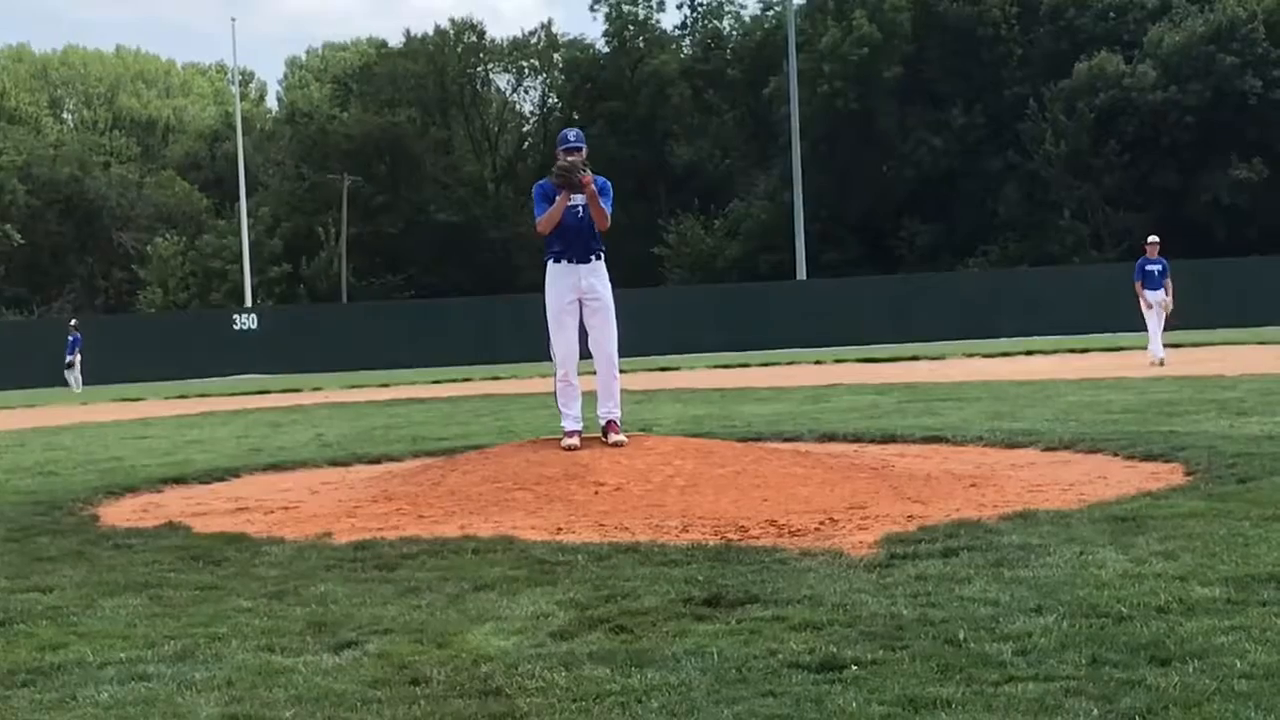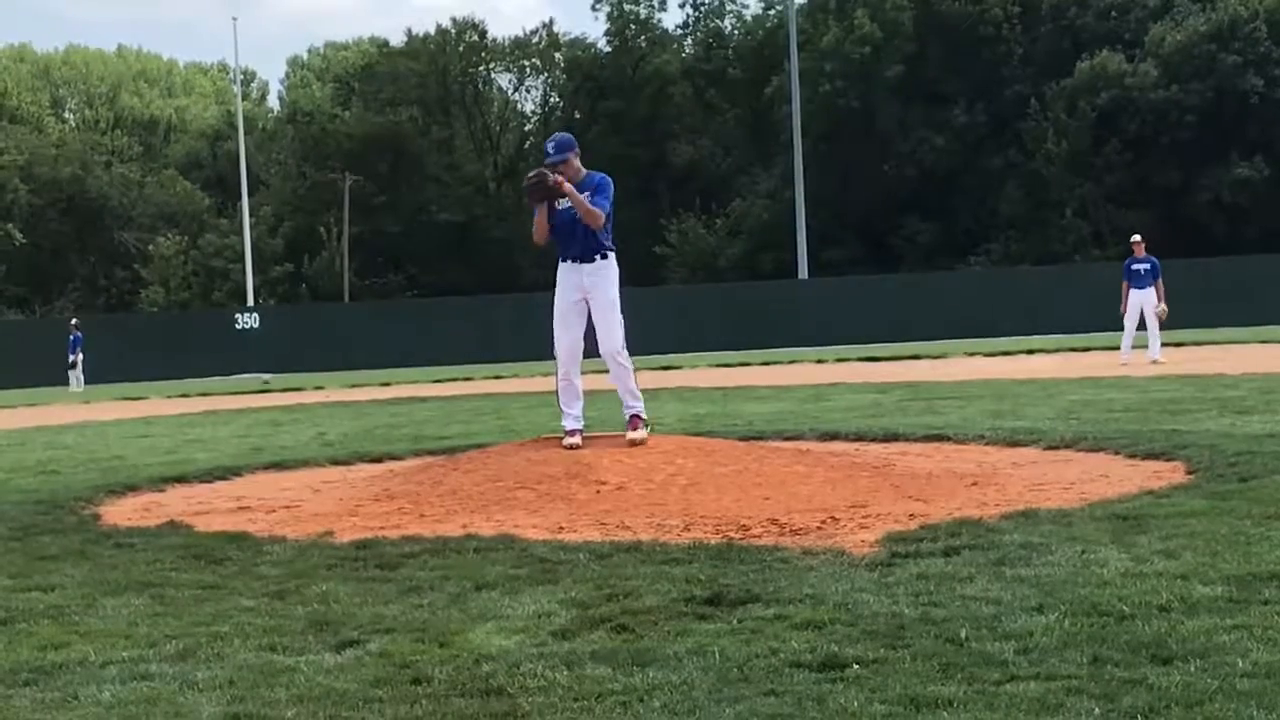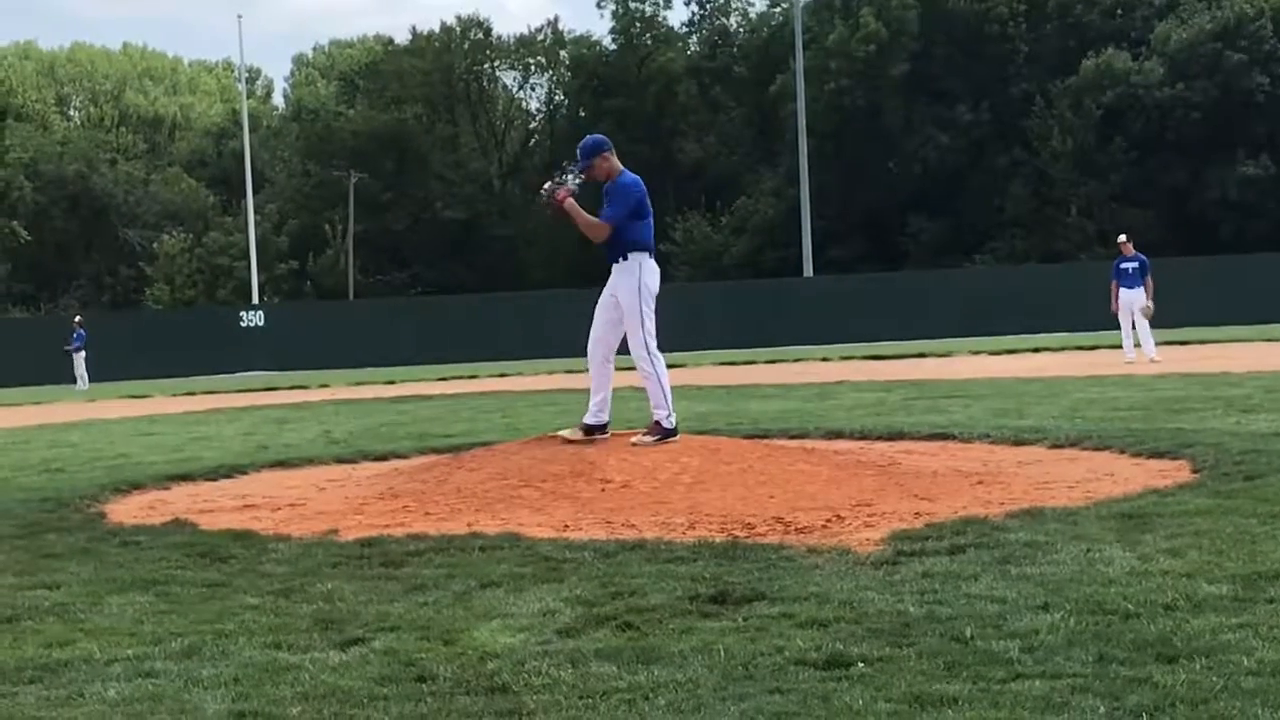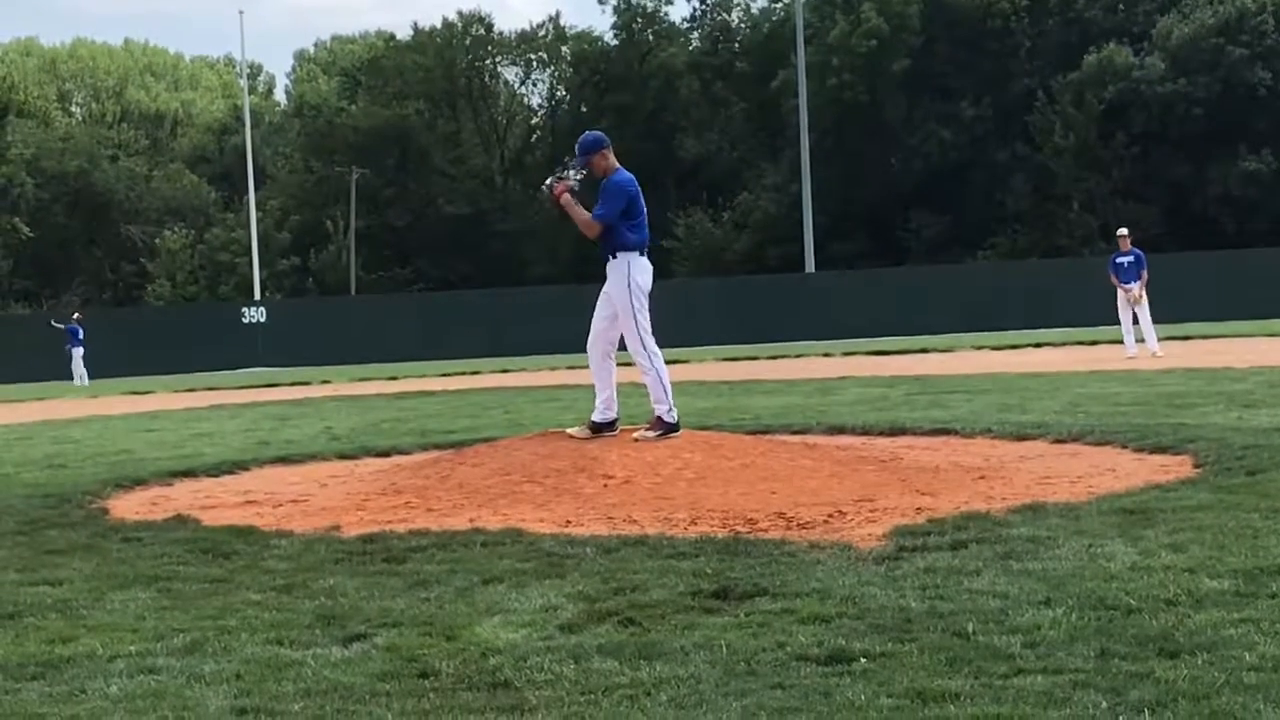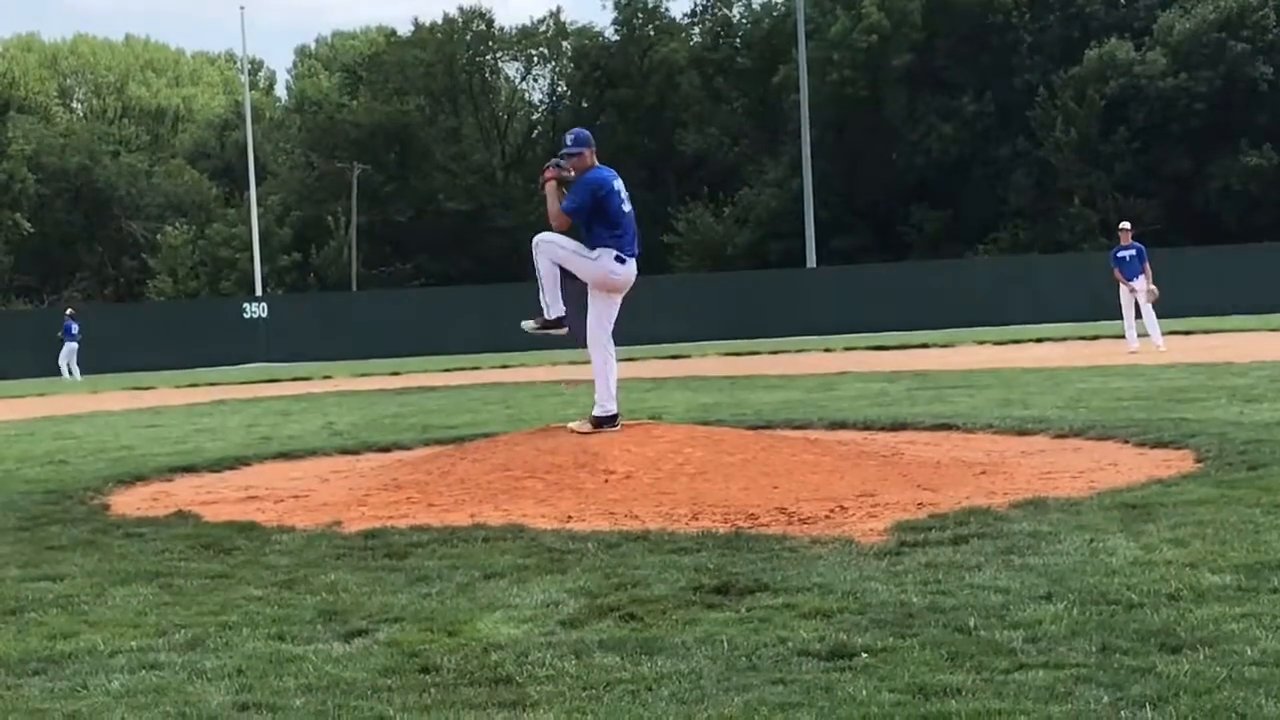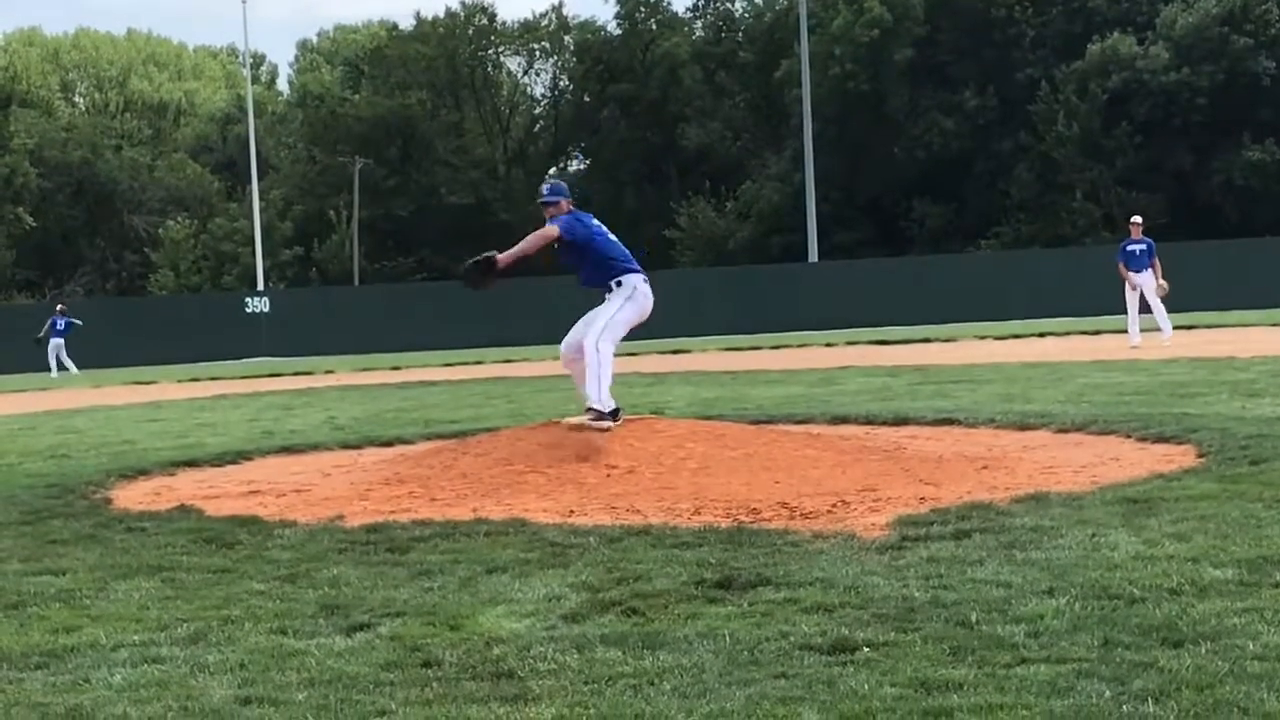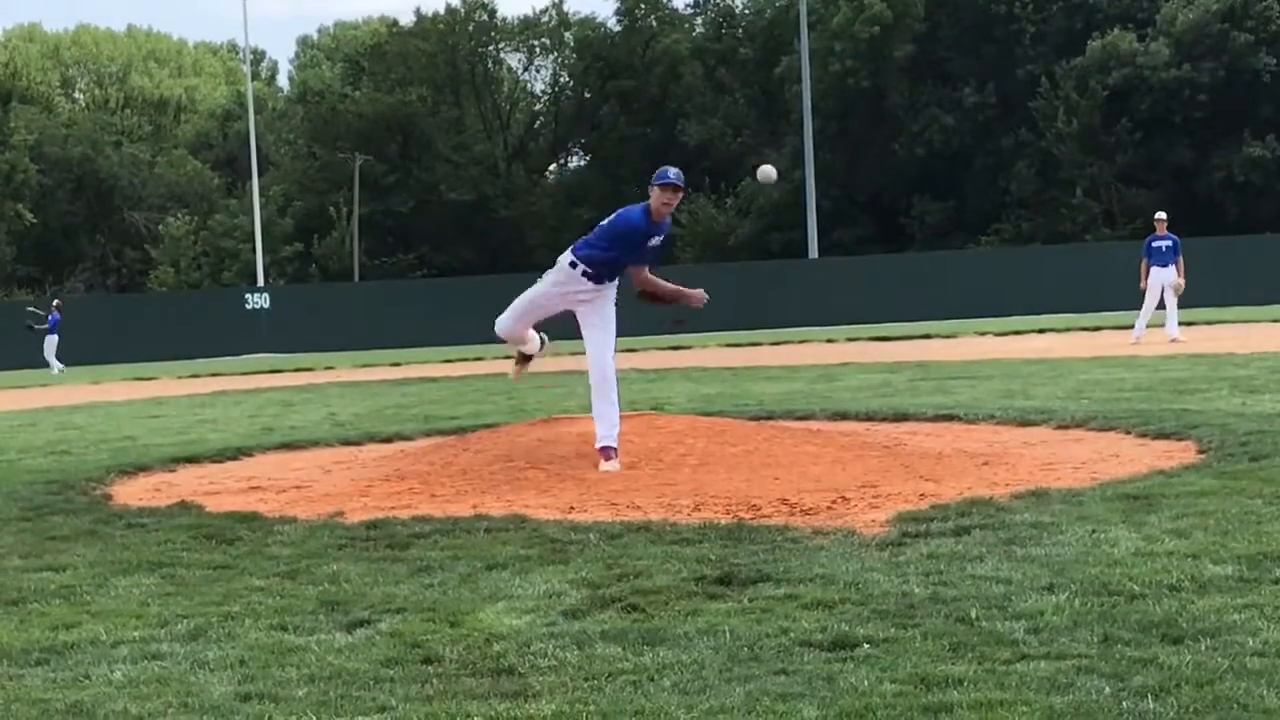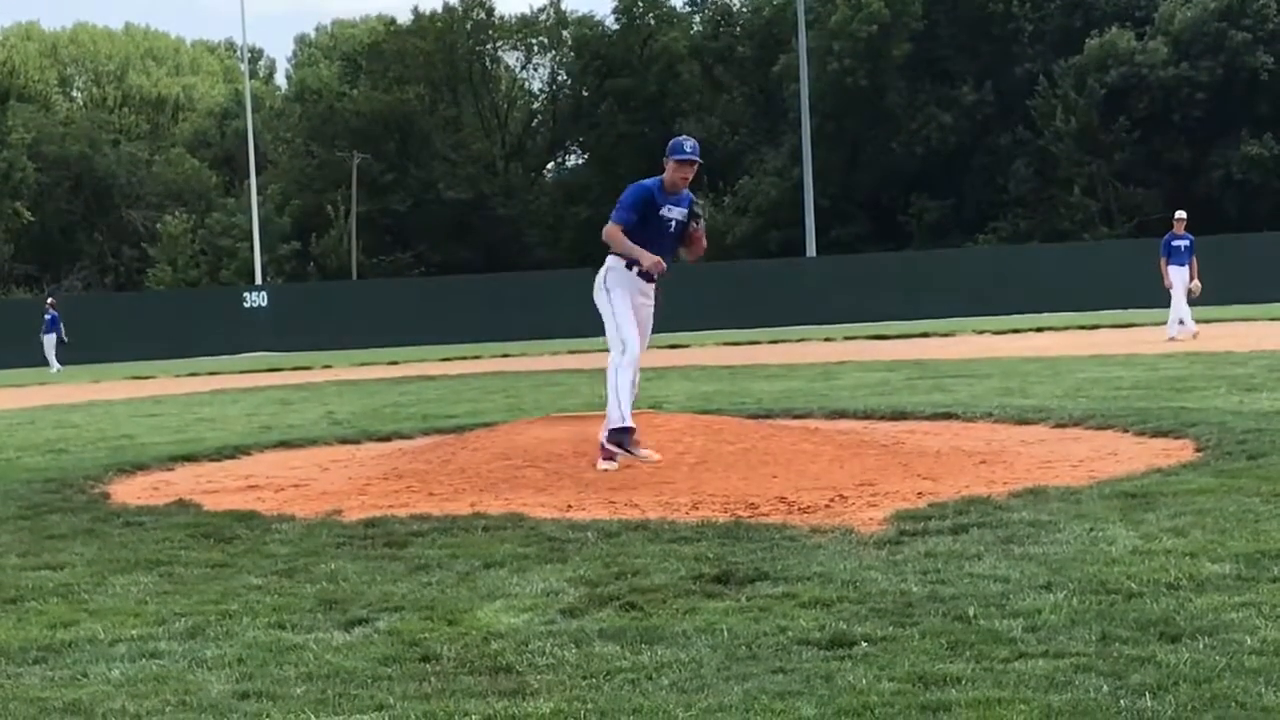
dt=0.5s
person 1, frame 1
left shoulder: (601, 184)
right shoulder: (544, 188)
left elbow: (604, 224)
right elbow: (542, 227)
left wrist: (590, 192)
right wrist: (565, 194)
left hip: (594, 270)
right hip: (559, 273)
left knee: (606, 350)
right knee: (564, 355)
left ankle: (610, 420)
right ankle: (571, 425)
person 1, frame 2
left shoulder: (600, 182)
left elbow: (596, 220)
right elbow: (540, 238)
left wrist: (570, 192)
right wrist: (541, 203)
left hip: (601, 269)
right hip: (568, 272)
left knee: (612, 346)
right knee: (565, 353)
left ankle: (636, 413)
right ankle: (572, 424)
person 1, frame 3
left shoulder: (628, 184)
right shoulder: (611, 188)
left elbow: (601, 232)
right elbow: (597, 233)
left wrist: (570, 204)
right wrist: (568, 207)
left hip: (636, 269)
right hip: (619, 272)
left knee: (643, 349)
right knee: (598, 348)
left ankle: (666, 422)
right ankle: (596, 420)
person 1, frame 4
left shoulder: (618, 184)
right shoulder: (620, 181)
left elbow: (592, 230)
right elbow: (600, 222)
left wrist: (565, 199)
right wrist: (570, 201)
left hip: (628, 267)
right hip: (621, 267)
left knee: (640, 343)
right knee: (599, 345)
left ankle: (667, 417)
right ankle: (605, 418)
person 1, frame 5
left shoulder: (591, 181)
right shoulder: (609, 176)
left elbow: (559, 223)
right elbow: (581, 208)
left wrist: (550, 185)
right wrist: (560, 189)
left hip: (605, 263)
right hip: (623, 268)
left knee: (543, 242)
right knee: (600, 339)
left ankle: (554, 317)
right ankle: (606, 413)
person 1, frame 6
left shoulder: (573, 220)
right shoulder: (581, 219)
left elbow: (546, 234)
left wrist: (503, 259)
left hip: (630, 292)
right hip: (617, 296)
left knee: (597, 342)
right knee: (570, 350)
left ankle: (599, 412)
right ankle: (605, 409)
person 1, frame 7
left shoulder: (662, 225)
right shoulder: (636, 221)
right elbow: (640, 279)
right wrist: (684, 294)
left hip: (601, 292)
right hip: (570, 276)
left knee: (601, 366)
right knee: (506, 328)
left ankle: (607, 445)
right ankle: (532, 345)
person 1, frame 8
left shoulder: (688, 201)
right shoulder: (643, 191)
left elbow: (689, 253)
right elbow: (610, 232)
left wrist: (699, 239)
right wrist: (640, 254)
left hip: (646, 288)
right hip: (618, 279)
left knee: (630, 368)
right knee: (626, 346)
left ankle: (611, 443)
right ankle: (620, 430)
